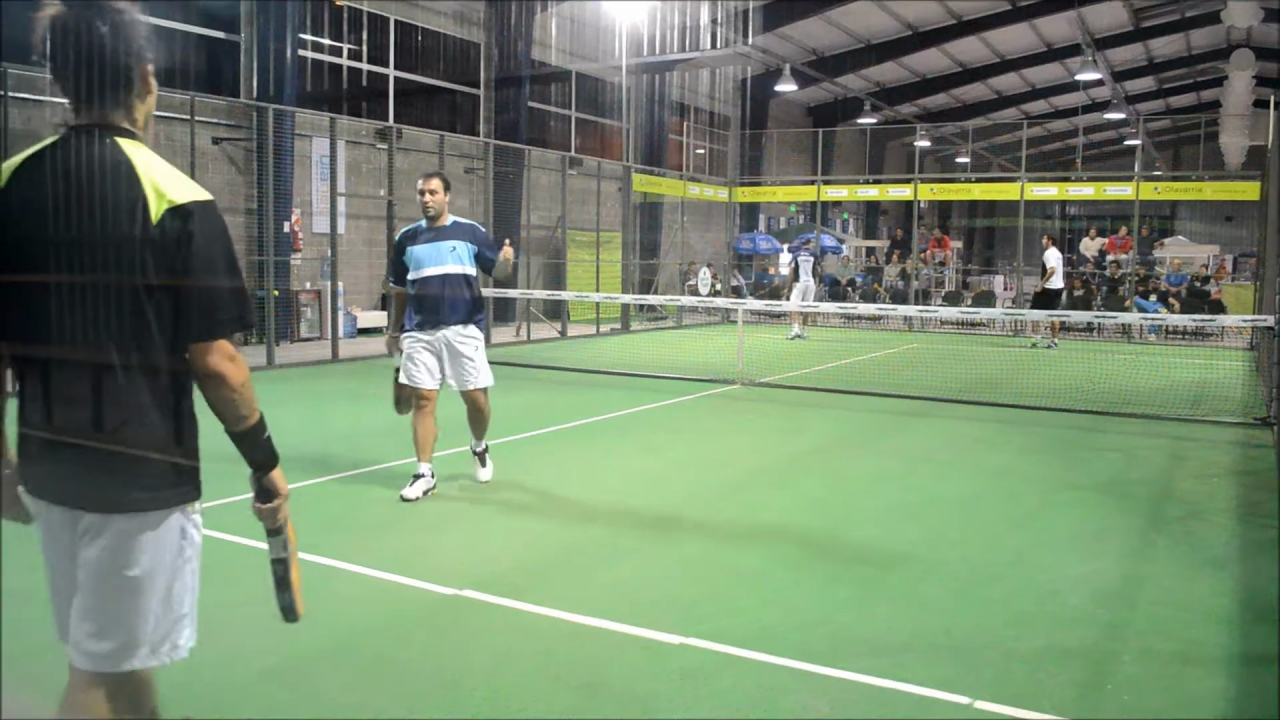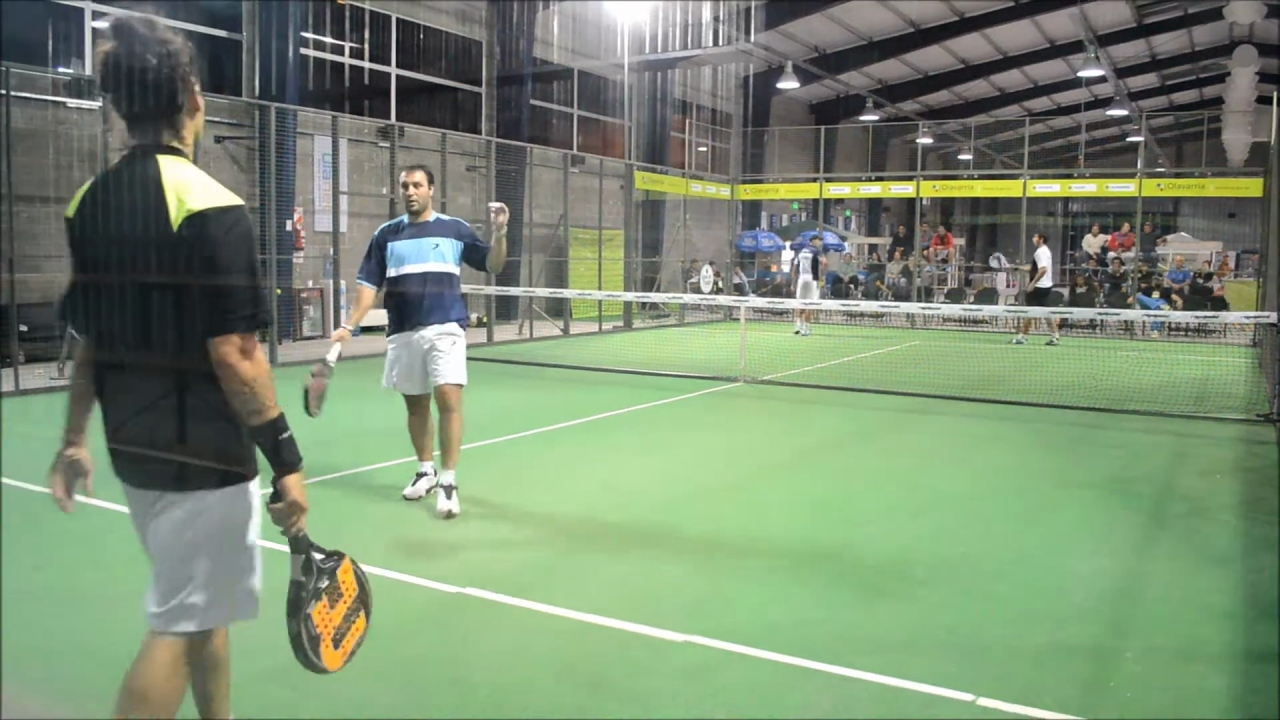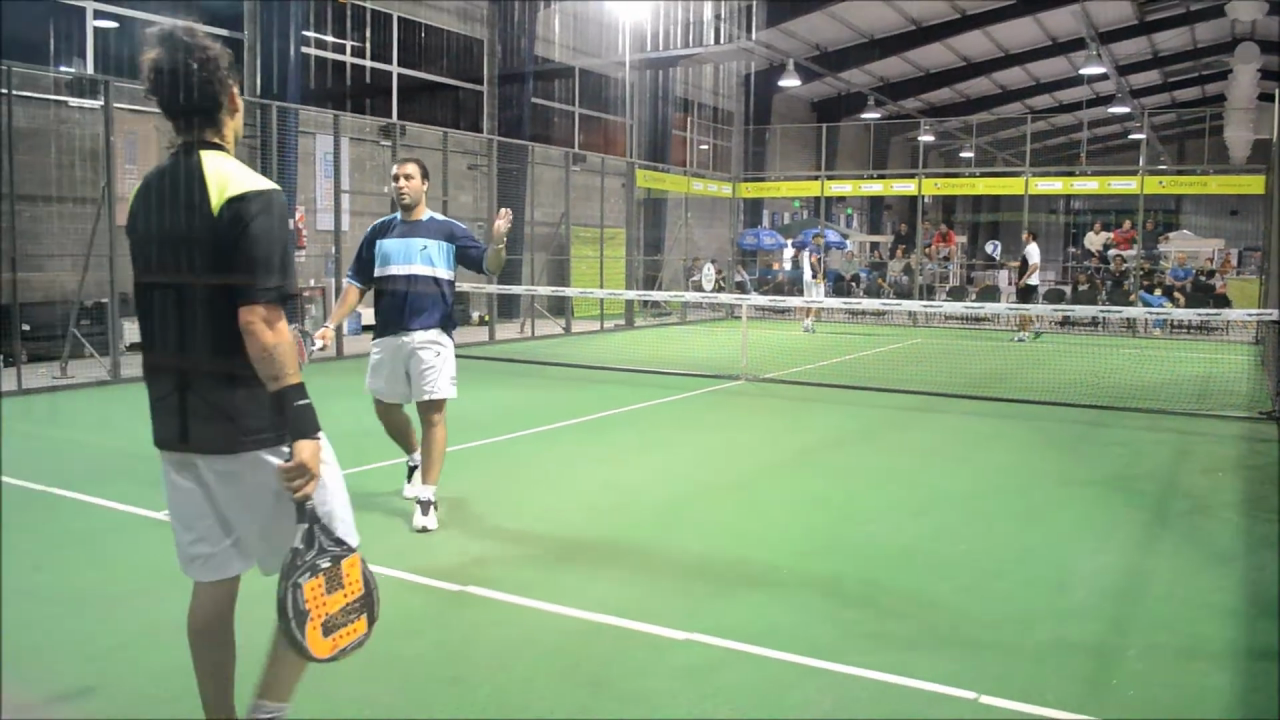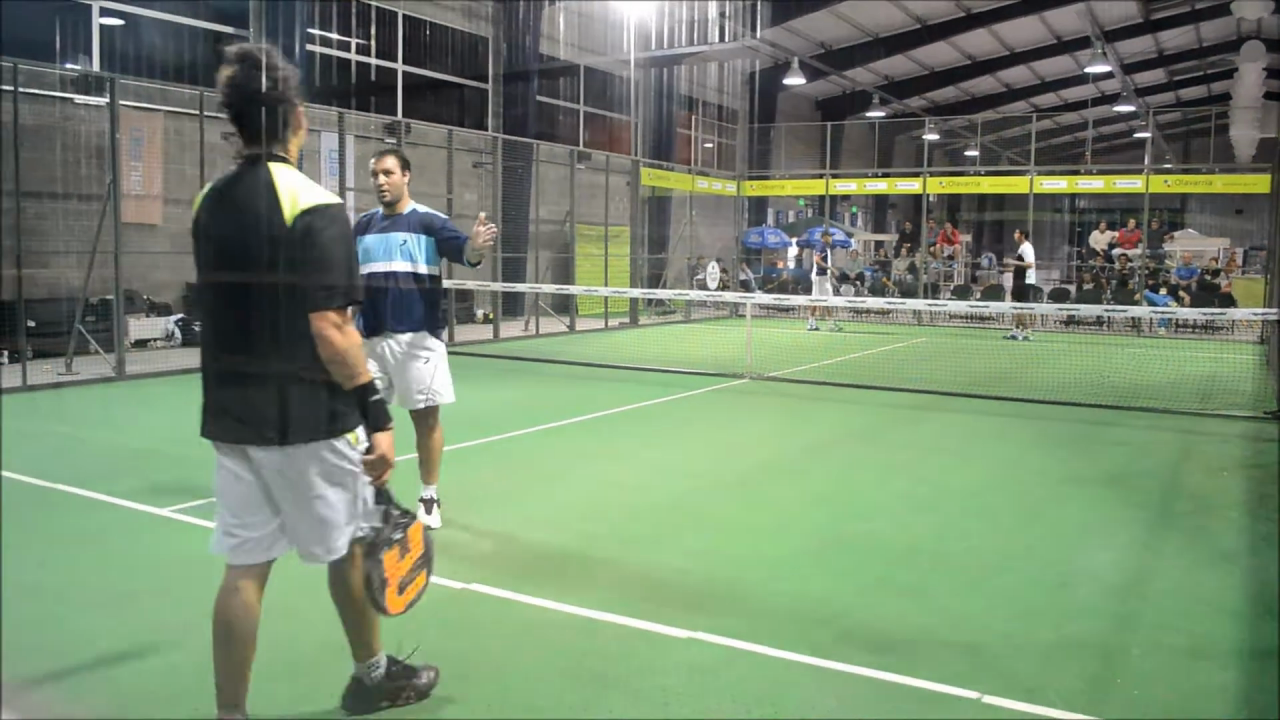
dt=0.3s
person 1, frame 1
right shoulder: (175, 199)
right elbow: (213, 360)
right wrist: (265, 461)
right hip: (142, 472)
left knee: (95, 644)
right knee: (105, 662)
person 1, frame 2
left shoulder: (88, 202)
right shoulder: (211, 206)
left elbow: (87, 337)
right elbow: (234, 351)
left wrist: (73, 438)
right wrist: (285, 461)
left hip: (136, 450)
right hip: (205, 456)
left knee: (195, 602)
right knee: (177, 632)
person 1, frame 3
left shoulder: (145, 196)
right shoulder: (250, 194)
right elbow: (260, 322)
right wrist: (302, 425)
left hip: (178, 428)
right hip: (252, 426)
left knee: (213, 583)
person 1, frame 4
left shoulder: (208, 204)
right shoulder: (314, 206)
right elbow: (330, 328)
right wrist: (377, 420)
left hip: (233, 417)
right hip: (310, 418)
left knee: (244, 567)
right knee: (343, 549)
person 2, frame 1
left shoulder: (471, 232)
right shoulder: (406, 238)
left elbow: (498, 272)
right elbow: (399, 289)
left wrist: (504, 263)
right wrist: (395, 330)
left hip: (464, 330)
right hip: (419, 333)
left knee: (476, 399)
right knee: (423, 400)
left ankle: (479, 446)
right ankle: (424, 473)
person 2, frame 2
left shoulder: (456, 229)
right shoulder: (386, 235)
left elbow: (493, 265)
right elbow: (368, 284)
left wrist: (499, 231)
right wrist: (348, 326)
left hip: (445, 329)
right hip: (403, 333)
left knee: (449, 399)
right knee: (416, 403)
left ankle: (447, 482)
right ankle: (425, 471)
person 2, frame 3
left shoulder: (449, 230)
right shoulder: (378, 232)
left elbow: (490, 267)
right elbow: (357, 284)
left wrist: (498, 241)
right wrist: (331, 324)
left hip: (431, 336)
right hip: (387, 337)
left knee: (431, 413)
right knee: (387, 411)
left ankle: (427, 498)
right ankle: (416, 458)
person 2, frame 4
left shoulder: (431, 223)
right shoulder: (362, 226)
left elbow: (464, 250)
left wrist: (477, 245)
left hip: (418, 338)
right hip: (371, 339)
left knee: (425, 418)
left ankle: (429, 497)
